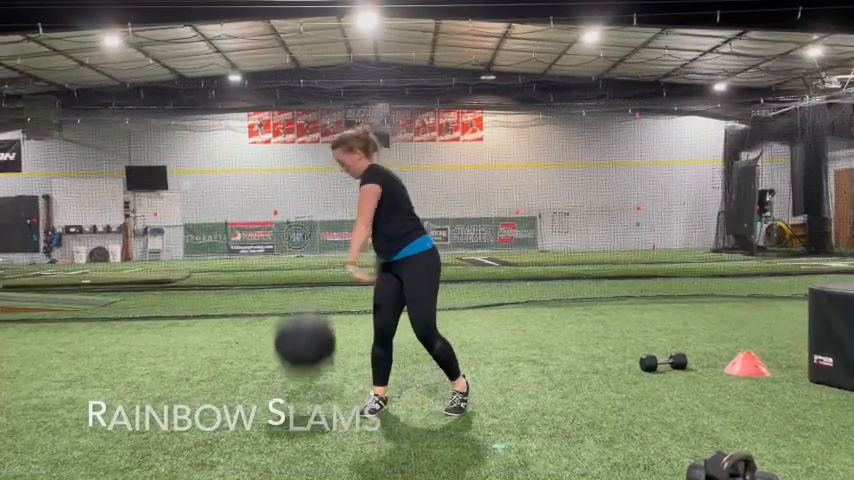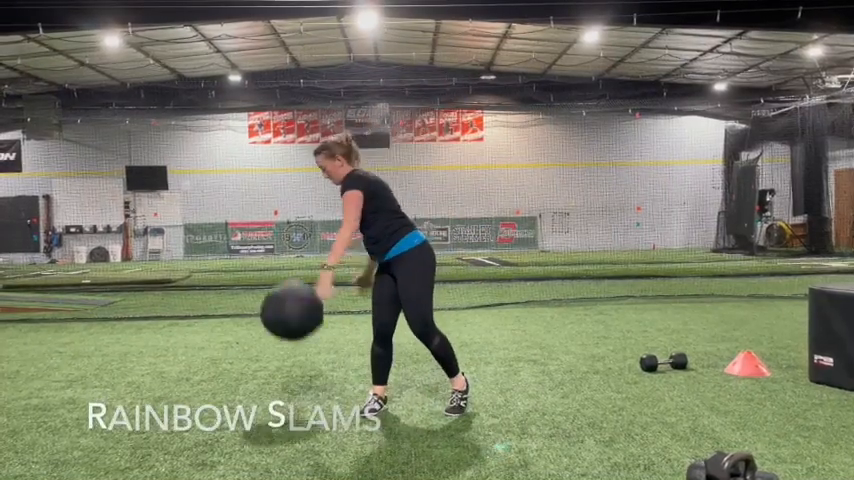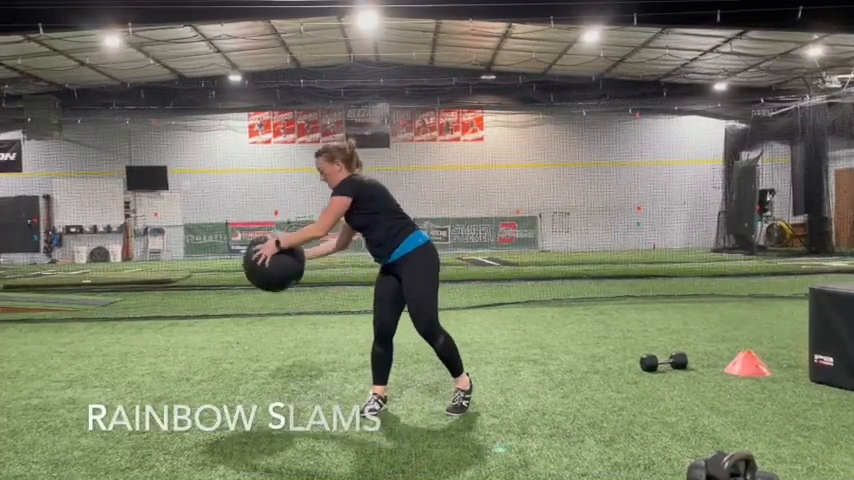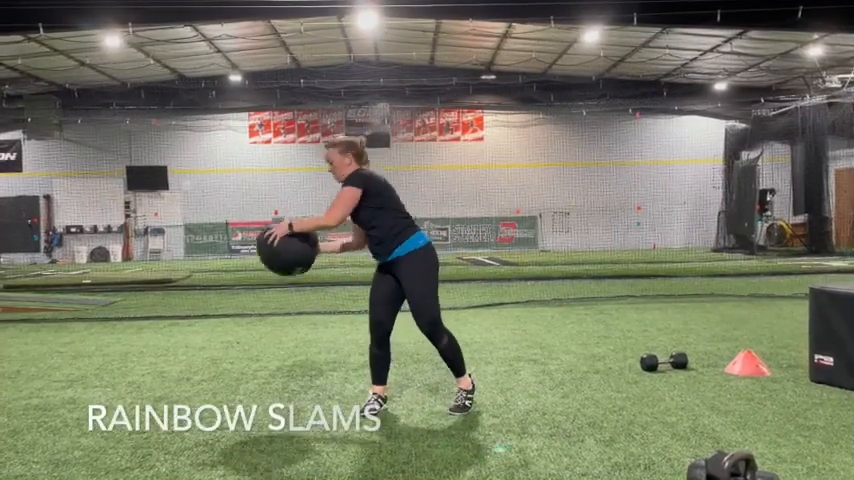
dt=0.2s
person 1, frame 1
left shoulder: (373, 177)
right shoulder: (376, 178)
left elbow: (364, 224)
left wrist: (351, 262)
right wrist: (372, 266)
left hip: (418, 260)
right hip: (392, 265)
left knee: (425, 330)
right knee: (382, 331)
left ankle: (460, 386)
right ankle: (379, 394)
person 1, frame 2
left shoulder: (353, 183)
right shoulder: (364, 183)
left elbow: (348, 230)
left wrist: (327, 271)
right wrist: (369, 270)
left hip: (413, 258)
right hip: (391, 264)
left knee: (422, 327)
right knee: (381, 331)
left ankle: (459, 384)
right ankle: (378, 394)
person 1, frame 3
left shoulder: (350, 187)
right shoulder: (355, 194)
left elbow: (319, 229)
right elbow: (340, 242)
left wrist: (278, 244)
left hip: (416, 257)
right hip: (392, 265)
left knee: (427, 326)
right knee: (382, 331)
left ankle: (463, 384)
right ankle: (378, 393)
person 1, frame 4
left shoulder: (362, 180)
right shoulder: (359, 197)
left elbow: (331, 219)
right elbow: (357, 242)
left wrist: (289, 227)
right wrist: (314, 247)
left hip: (416, 257)
right hip: (388, 265)
left knee: (431, 326)
right knee: (378, 331)
left ankle: (465, 384)
right ankle: (378, 393)
